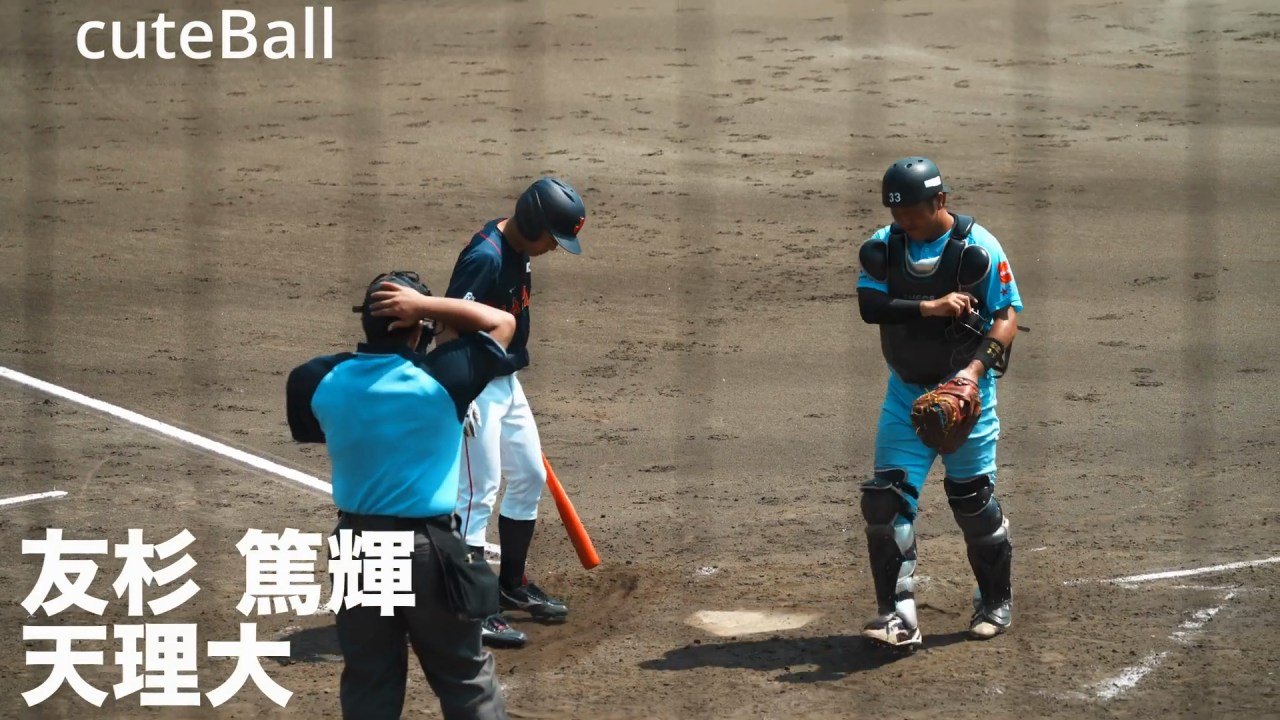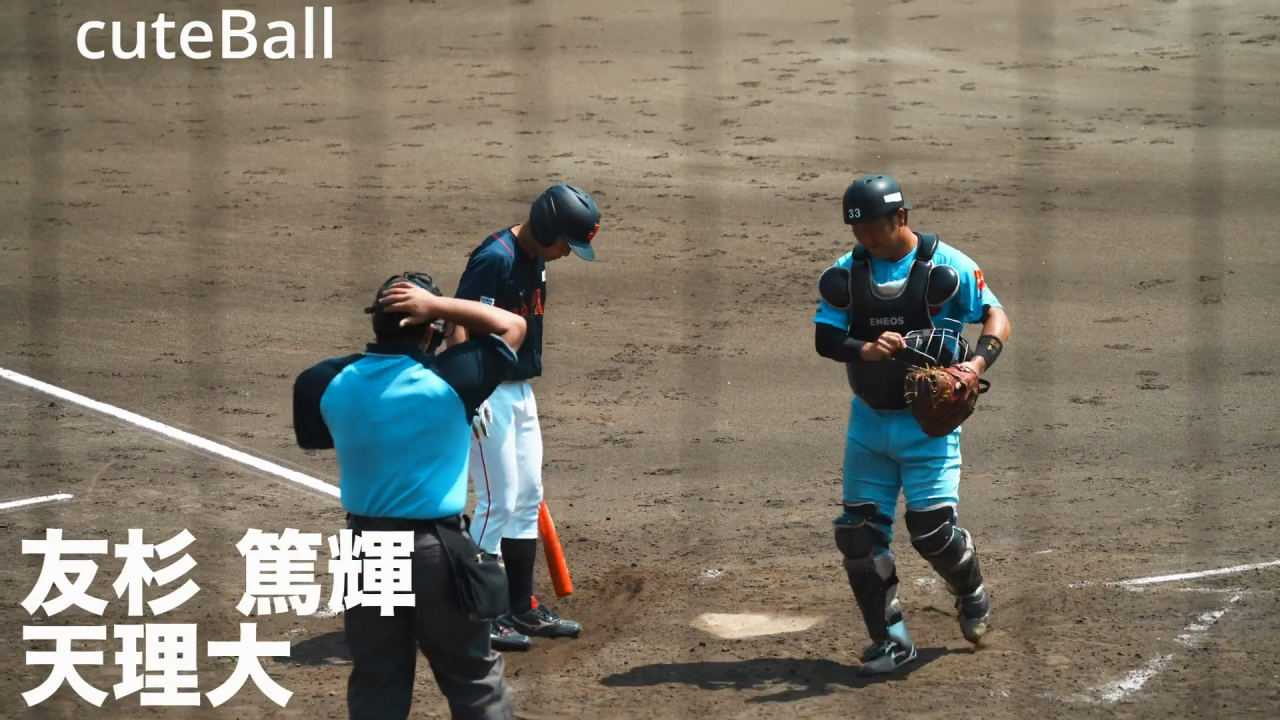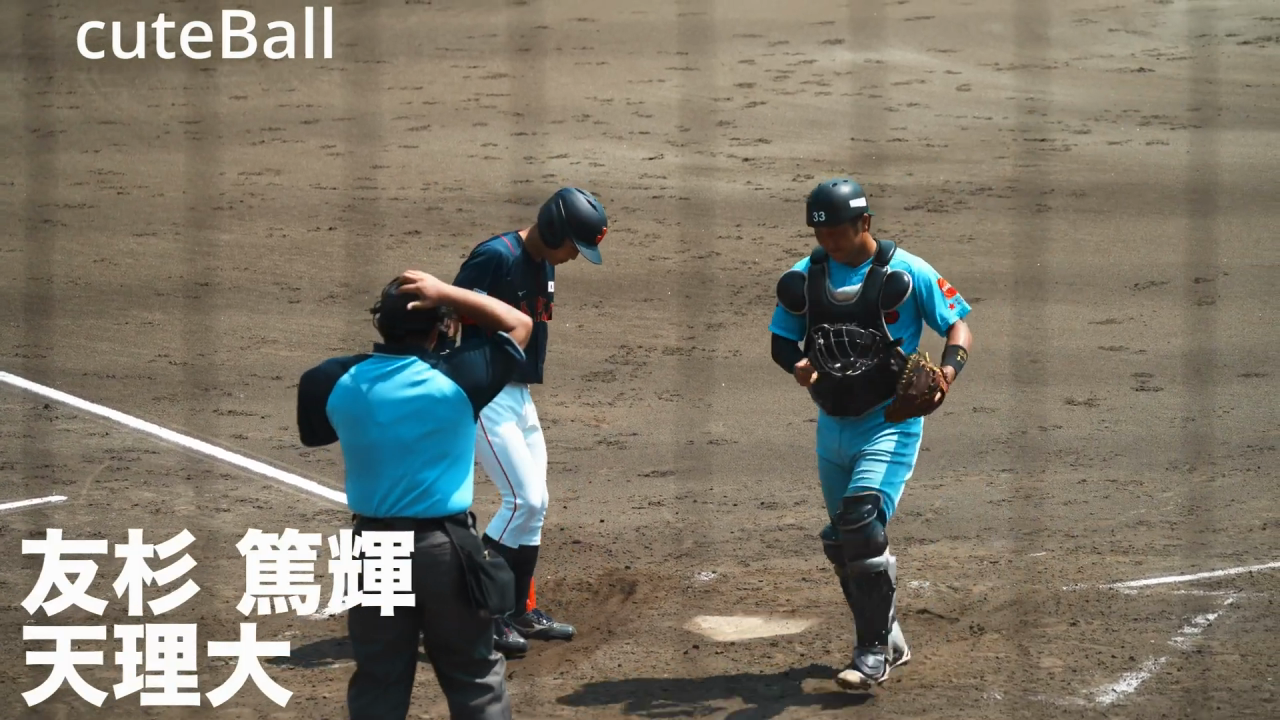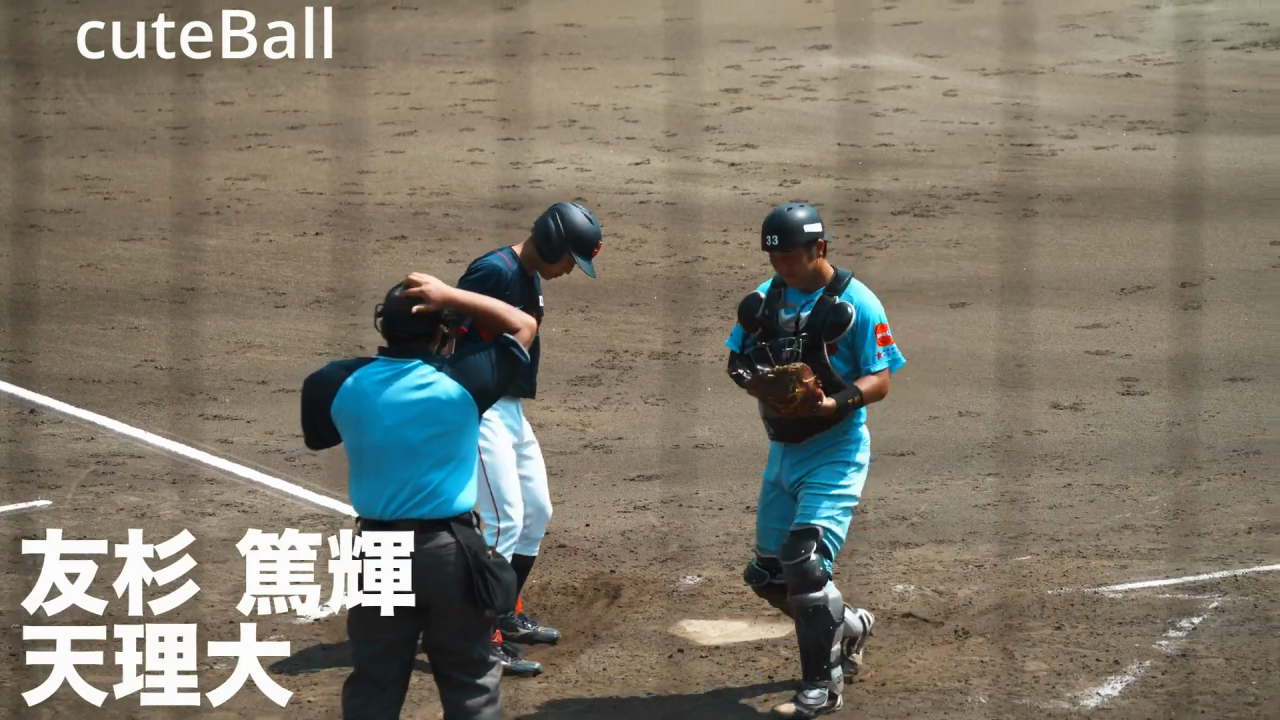
dt=0.2s
person 1, frame 1
left shoulder: (978, 247)
right shoulder: (884, 244)
left elbow: (1006, 318)
right elbow: (869, 307)
left wrist: (976, 369)
right wrist: (930, 307)
right hip: (904, 393)
left knee: (973, 502)
right knee: (885, 498)
left ankle: (997, 600)
right ankle: (899, 616)
person 1, frame 2
left shoulder: (946, 265)
right shoulder: (846, 271)
left elbow: (996, 318)
right elbow: (825, 339)
left wrist: (978, 362)
right wrist: (865, 349)
right hip: (869, 420)
left knee: (931, 527)
right knee: (859, 532)
left ankle: (970, 593)
right ankle: (892, 640)
person 1, frame 3
left shoulder: (907, 272)
right shoulder: (804, 276)
left elbow: (959, 325)
right elbow: (780, 342)
left wrist: (948, 370)
right wrist: (797, 367)
left hip: (889, 423)
right hip: (834, 427)
left knee: (863, 525)
right knee: (844, 543)
left ankle: (874, 651)
right ankle: (888, 641)
person 1, frame 4
left shoulder: (856, 302)
right shoulder: (764, 298)
left elbow: (880, 380)
right elbow: (737, 357)
left wrist: (834, 403)
right wrist: (748, 375)
left hip: (835, 453)
right hip: (782, 453)
left knee: (806, 566)
right knee: (769, 574)
right ankle: (847, 627)
person 2, frame 1
left shoulder: (518, 248)
right shoulder: (484, 255)
left hip: (507, 382)
right hip: (476, 387)
left knee: (530, 477)
right knee: (479, 495)
left ankle: (514, 586)
person 2, frame 2
left shoulder: (535, 258)
right shoulder: (494, 257)
right elbow: (459, 328)
left hip: (521, 390)
right hip: (488, 393)
left knee: (527, 498)
right knee: (498, 503)
left ankle: (522, 609)
person 2, frame 3
left shoulder: (545, 265)
right shoulder: (496, 255)
left hip: (520, 396)
right hip: (485, 396)
left knee: (536, 503)
right knee: (523, 499)
left ankle: (519, 611)
person 2, frame 4
left shoulder: (531, 279)
right shoulder: (493, 269)
left hip: (512, 409)
right hip: (480, 410)
left knee: (536, 512)
right knee: (506, 521)
left ankle: (507, 616)
right ankle: (483, 640)
person 3, frame 1
left shoulder: (320, 380)
right shoulder: (441, 377)
right elbow: (502, 322)
right wrist: (425, 305)
right hip: (428, 549)
left knee: (368, 677)
right knee: (463, 674)
person 3, frame 2
left shoulder: (330, 382)
right shoulder: (450, 379)
left elbow: (313, 438)
right elbow: (513, 327)
right wrist: (438, 305)
right hip: (437, 549)
left knee: (376, 679)
right knee: (473, 677)
person 3, frame 3
left shoulder: (335, 382)
right shoulder: (458, 379)
left elbow: (314, 434)
right elbow: (519, 325)
right wrist: (445, 293)
right hip: (445, 548)
left knee: (378, 679)
right knee: (474, 676)
person 3, frame 4
left shoulder: (338, 384)
right shoulder: (463, 381)
left elbow: (318, 438)
right elbow: (523, 327)
right wrist: (449, 295)
right hip: (449, 550)
left knee: (374, 679)
right knee: (469, 678)
